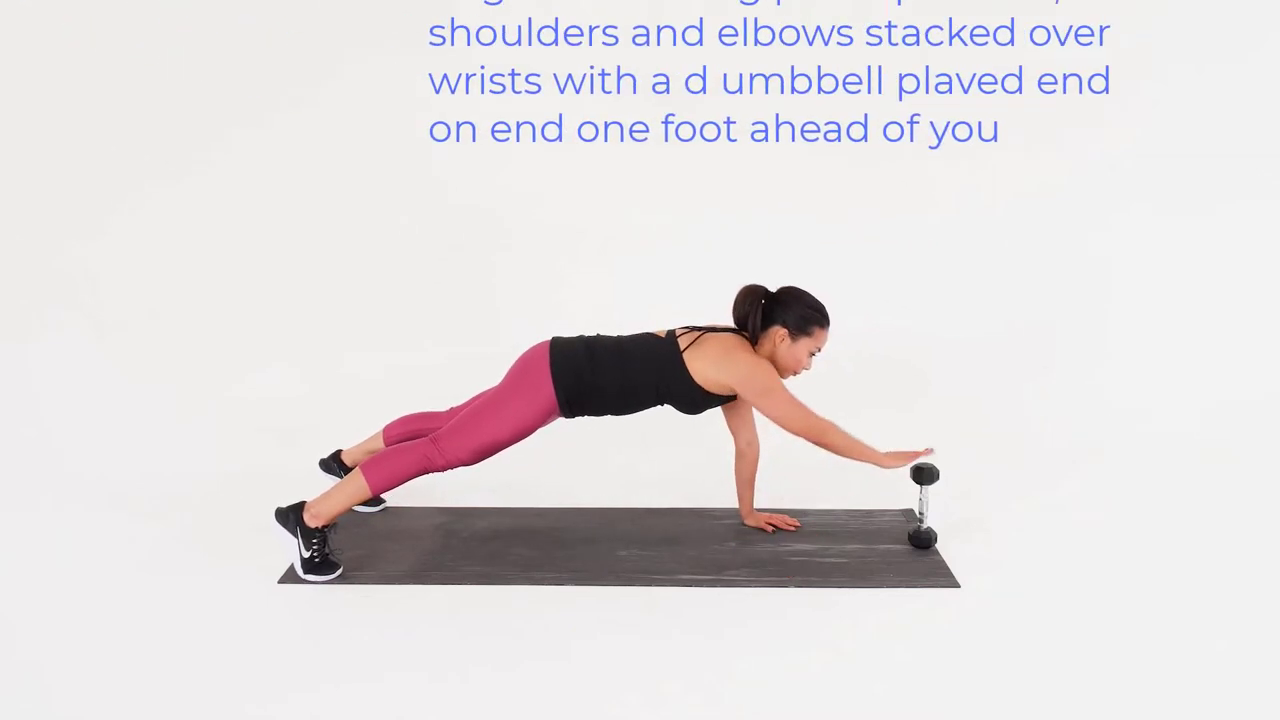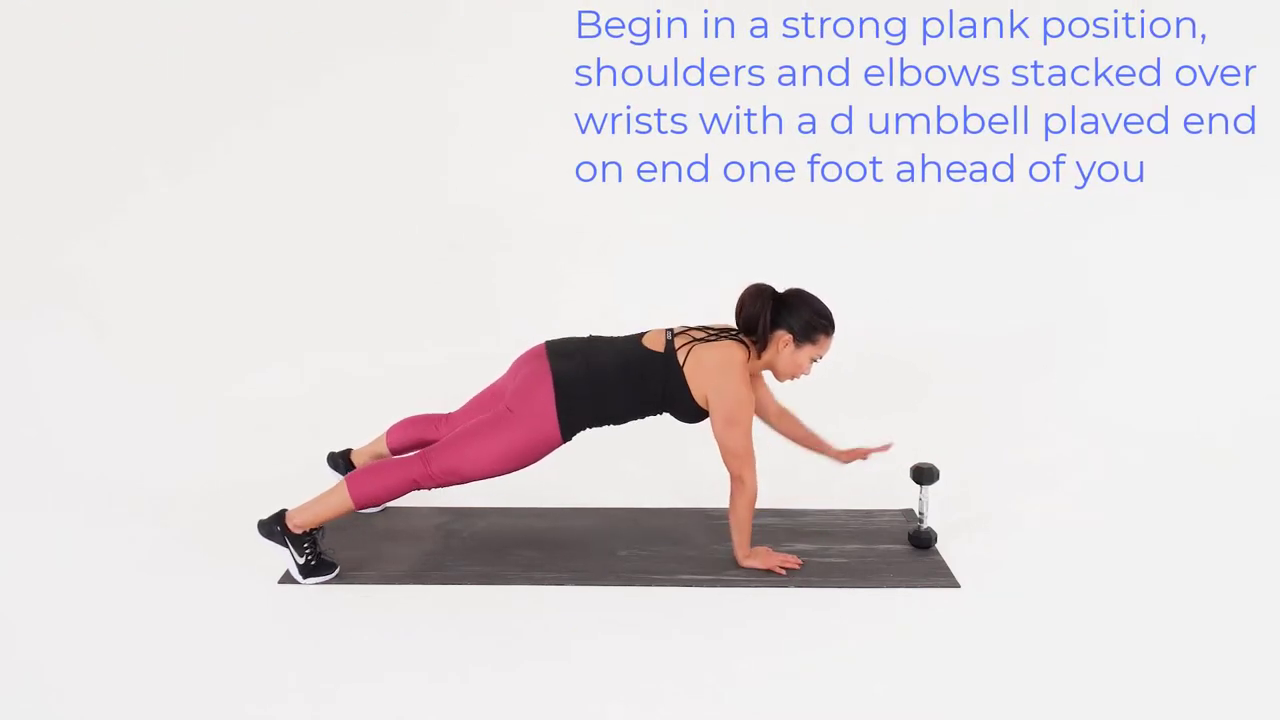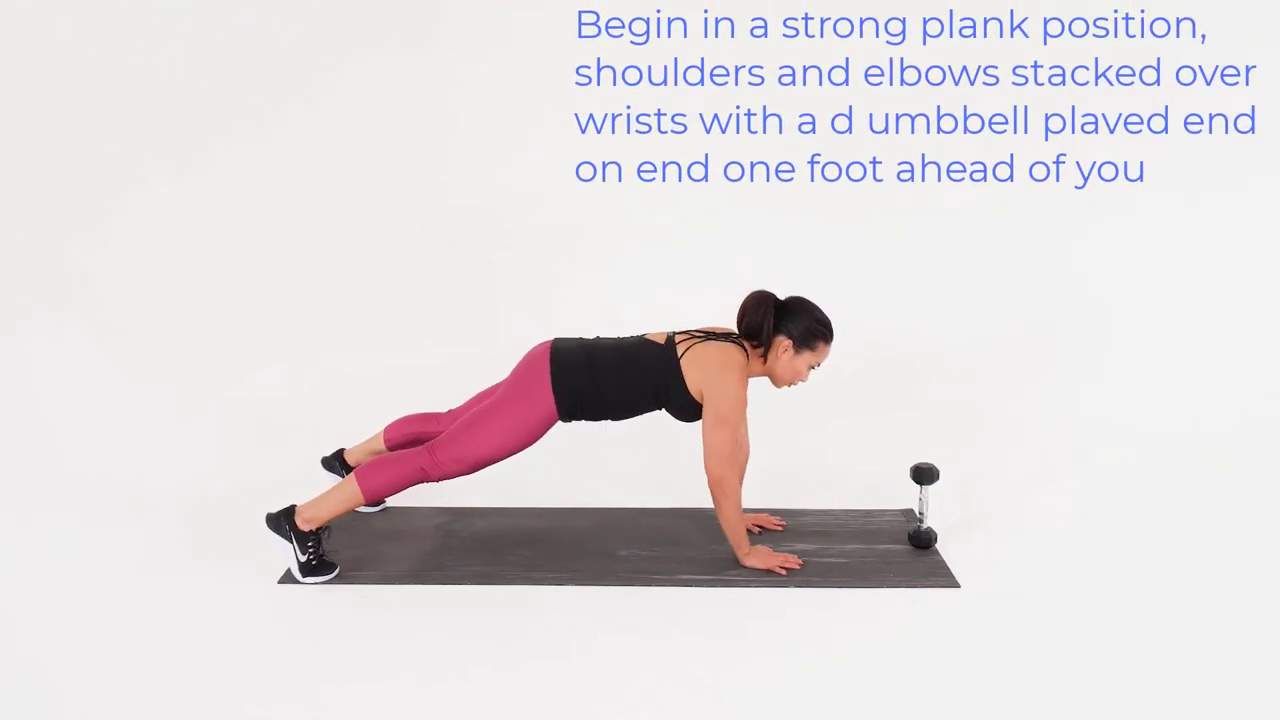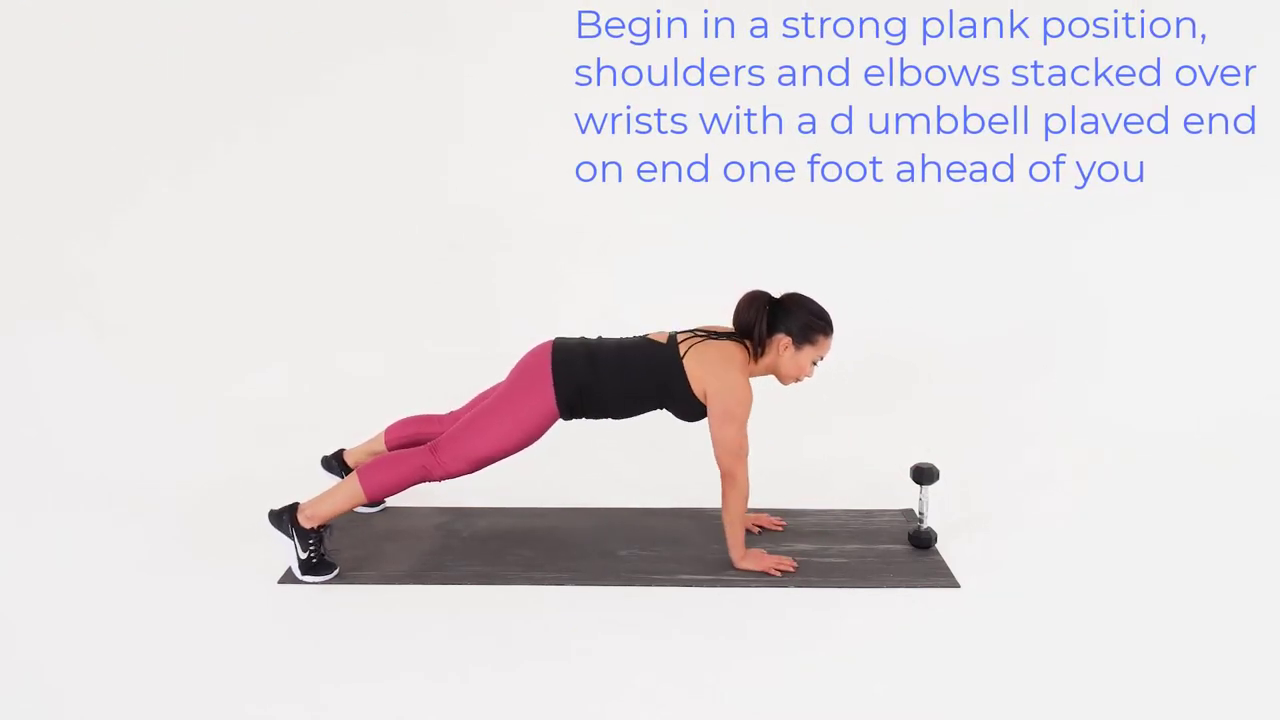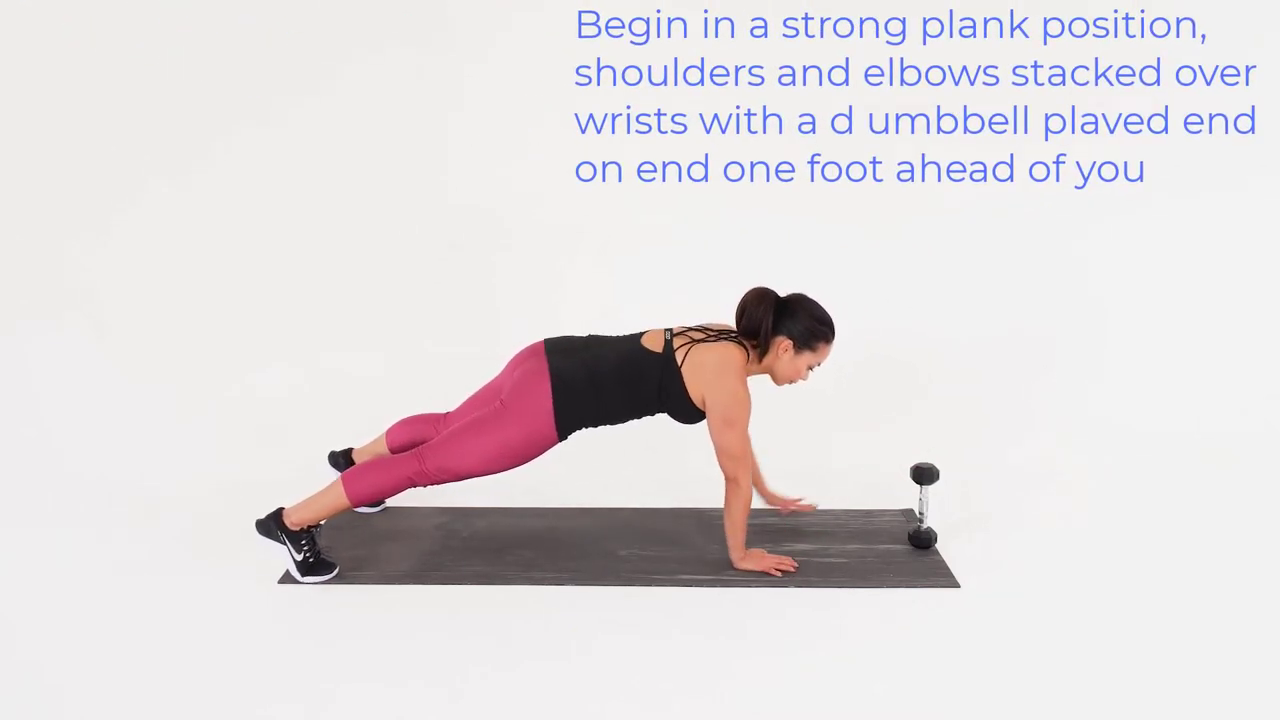
dt=1s
person 1, frame 1
left shoulder: (734, 350)
right shoulder: (738, 362)
left elbow: (745, 438)
right elbow: (810, 428)
left wrist: (748, 511)
right wrist: (880, 457)
left hip: (563, 371)
right hip: (555, 377)
left knee: (447, 423)
right knee: (443, 448)
left ankle: (348, 459)
right ankle: (310, 517)
person 1, frame 2
left shoulder: (734, 346)
right shoulder: (729, 375)
left elbow: (772, 411)
right elbow: (744, 477)
left wrist: (834, 452)
right wrist: (745, 551)
left hip: (548, 368)
right hip: (556, 407)
left knee: (450, 428)
right knee: (435, 466)
left ankle: (356, 459)
right ankle: (293, 524)
person 1, frame 3
left shoulder: (731, 348)
right shoulder: (727, 372)
left elbow: (734, 445)
right elbow: (722, 475)
left wrist: (738, 512)
right wrist: (745, 551)
left hip: (555, 368)
right hip: (551, 387)
left knee: (448, 425)
right knee: (439, 458)
left ankle: (349, 459)
right ankle: (302, 521)
person 1, frame 4
left shoulder: (731, 347)
right shoulder: (732, 374)
left elbow: (733, 449)
right elbow: (733, 472)
left wrist: (738, 513)
right wrist: (739, 553)
left hip: (556, 367)
right hip: (553, 384)
left knee: (450, 427)
right knee: (442, 457)
left ankle: (349, 459)
right ankle: (305, 517)
person 1, frame 5
left shoulder: (726, 344)
right shoulder: (728, 377)
left elbow: (733, 428)
right elbow: (736, 475)
left wrist: (770, 495)
right wrist: (741, 553)
left hip: (547, 364)
right hip: (549, 404)
left knee: (449, 429)
right knee: (431, 463)
left ankle: (352, 458)
right ankle: (293, 522)
